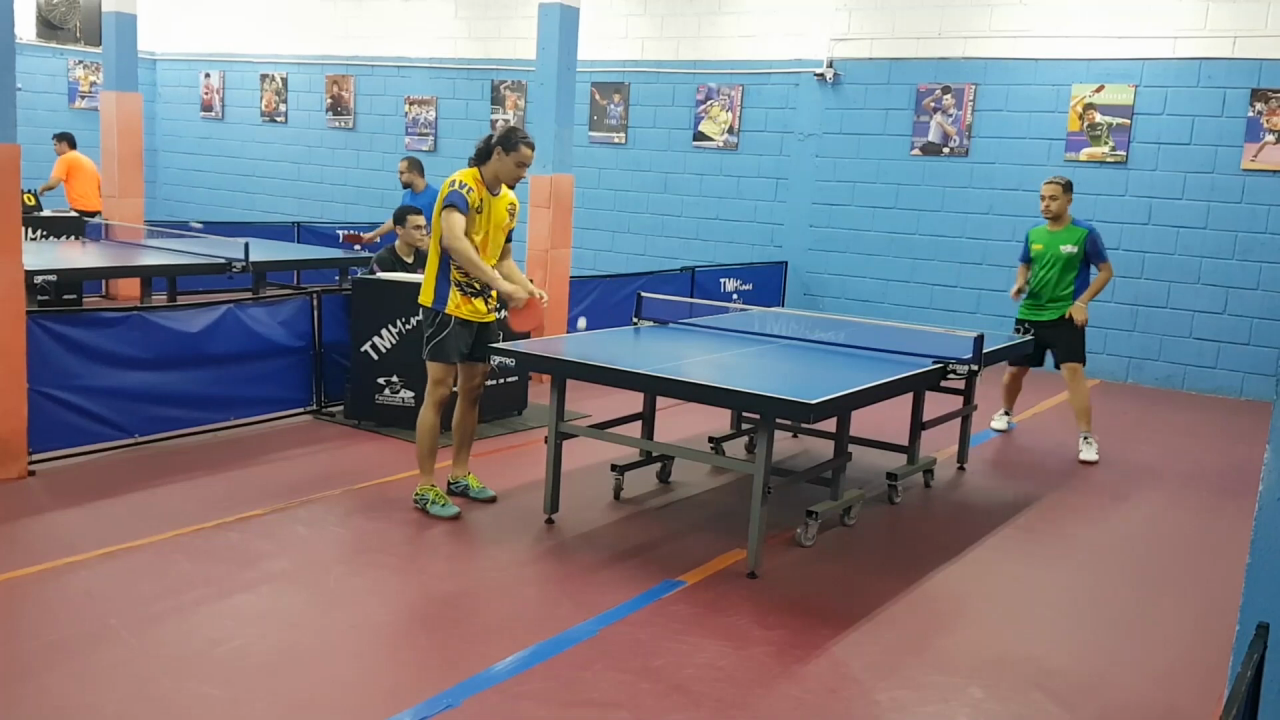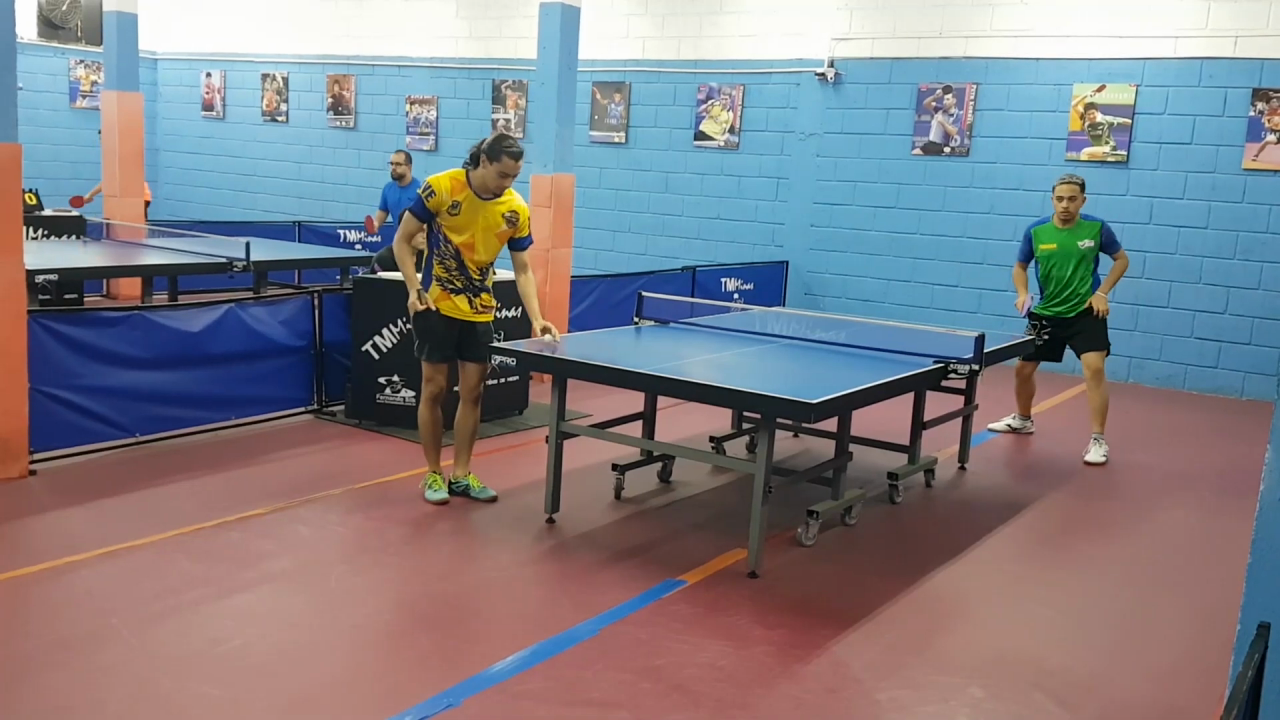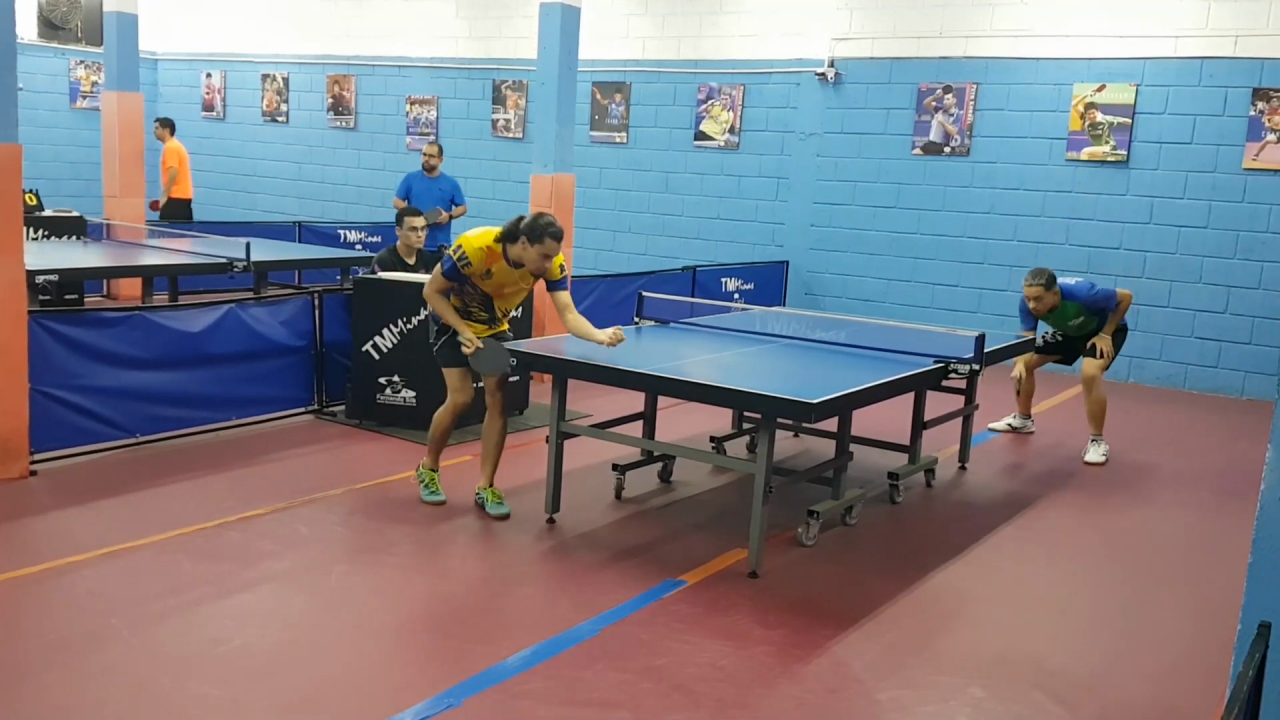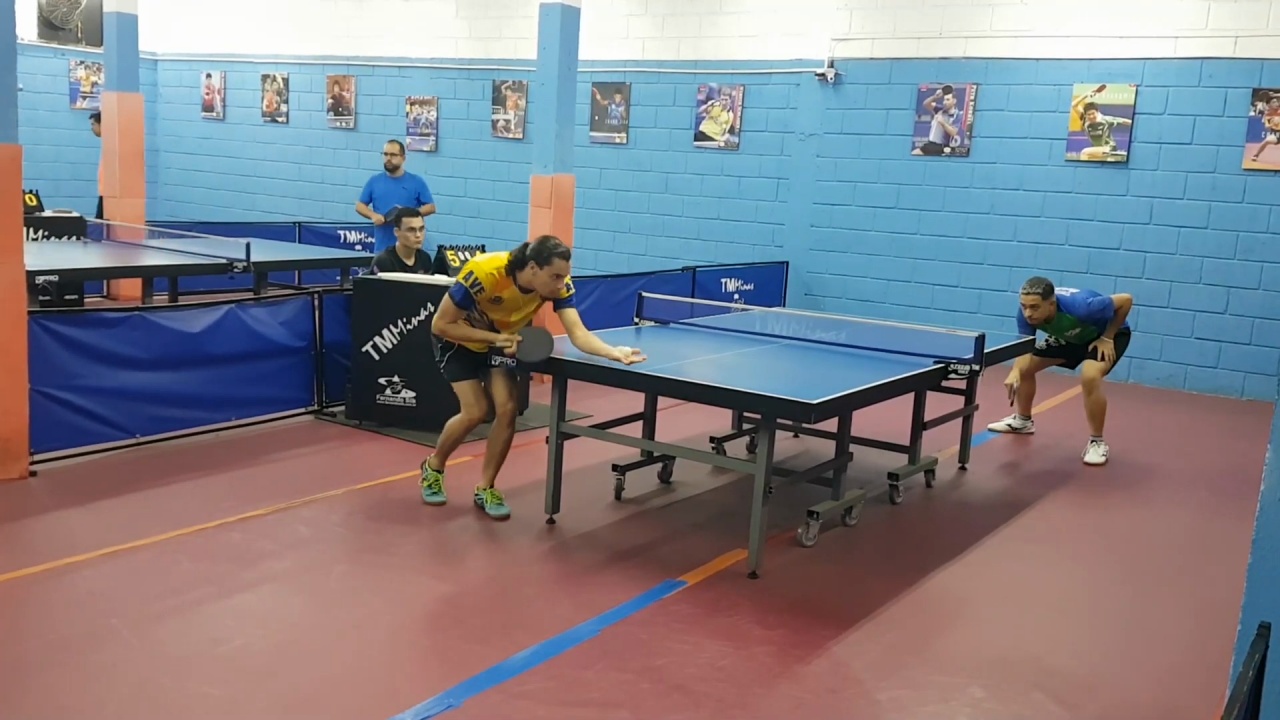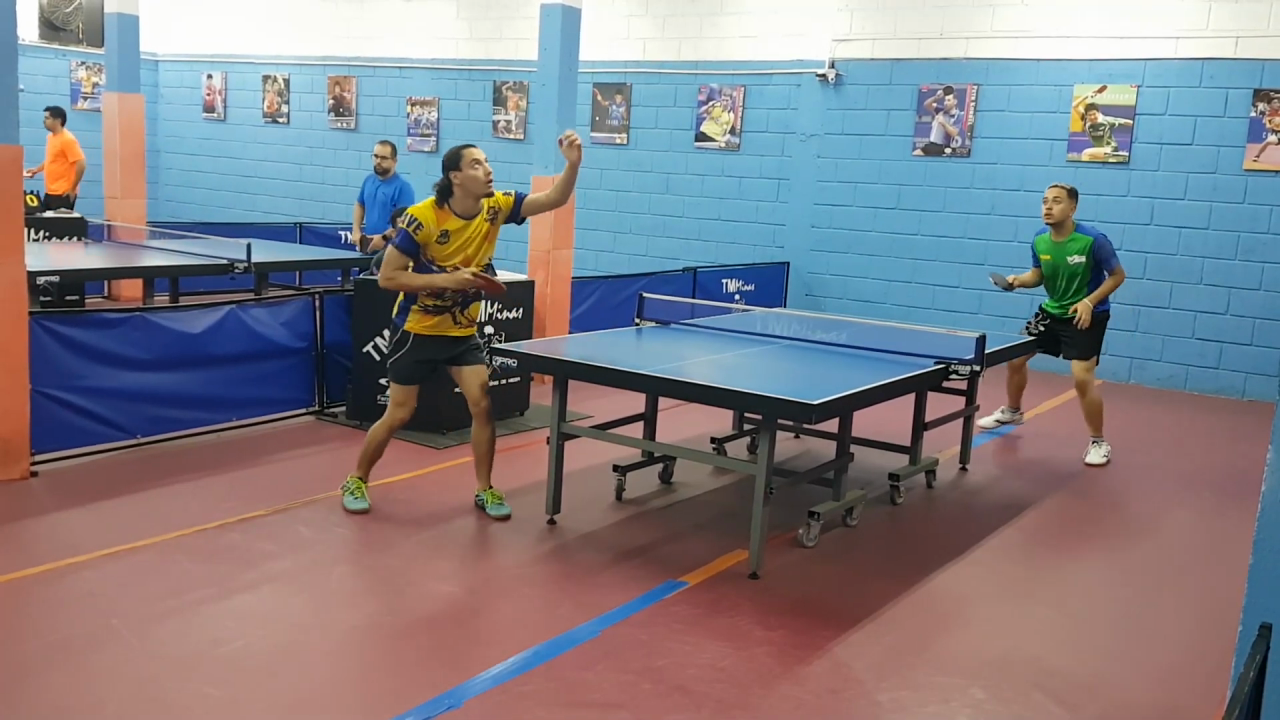
dt=1s
person 1, frame 1
left shoulder: (510, 202)
right shoulder: (461, 186)
right elbow: (452, 241)
left wrist: (525, 287)
right wrist: (499, 285)
left hip: (482, 311)
right hip: (447, 304)
left knee: (472, 391)
right knee: (439, 392)
left ankle: (459, 475)
right ankle: (425, 487)
person 1, frame 2
left shoulder: (516, 209)
right shoulder: (439, 187)
left elbow: (522, 270)
right elbow: (402, 241)
left wrist: (536, 318)
right wrist: (415, 288)
left hip: (479, 312)
right hip: (437, 308)
left knee: (472, 393)
right knee: (434, 390)
left ankle: (461, 475)
right ankle: (433, 474)
person 1, frame 3
left shoulder: (551, 262)
right shoulder: (474, 247)
left elbow: (568, 315)
right elbow: (431, 291)
left wrist: (600, 336)
right wrist: (463, 331)
left hip: (494, 327)
right hip: (453, 322)
left knee: (497, 399)
right knee: (460, 398)
left ankle: (486, 486)
right ankle: (428, 468)
person 1, frame 4
left shoulder: (557, 283)
right shoulder: (483, 273)
left elbow: (577, 332)
right elbow: (440, 326)
left wrist: (613, 352)
right wrist: (496, 338)
left hip: (499, 342)
right hip: (456, 340)
left knee: (507, 409)
right knee: (475, 412)
left ankle: (485, 488)
right ankle: (432, 468)
person 1, frame 5
left shoulder: (496, 207)
right shoulder: (421, 218)
left elbow: (556, 199)
right elbow: (387, 278)
left wrist: (572, 162)
right wrist: (446, 279)
left hip: (463, 331)
right hip: (416, 331)
left knee: (482, 407)
right knee: (399, 414)
left ankle: (485, 490)
right ankle: (356, 480)
person 2, frame 1
left shoulder: (1085, 234)
right shoulder: (1033, 234)
left elbow: (1105, 271)
left wrist: (1082, 303)
right wrist: (1018, 286)
left hip: (1066, 317)
right hip: (1030, 315)
left knee: (1073, 371)
right knee: (1015, 370)
left ankle: (1087, 438)
right ankle: (1006, 412)
person 2, frame 2
left shoulder: (1097, 227)
right shoulder: (1035, 231)
left elbow: (1122, 259)
right elbow: (1020, 267)
left wrist: (1103, 292)
right wrist: (1022, 294)
left hip: (1085, 312)
right hip: (1045, 314)
left knee: (1094, 369)
right knee: (1023, 368)
left ankle: (1098, 440)
right ankle: (1022, 420)
person 2, frame 3
left shoulder: (1083, 295)
right shoulder: (1028, 305)
left elbow: (1126, 297)
left wrist: (1106, 334)
right wrist: (1020, 365)
left hip: (1106, 330)
right hip: (1069, 332)
left knee: (1090, 373)
right knee: (1024, 365)
left ankle: (1097, 441)
right ankle: (1023, 420)
person 2, frame 4
left shoulder: (1079, 308)
right shoulder: (1026, 314)
left elbow: (1126, 300)
left wrist: (1107, 338)
right wrist: (1015, 372)
left hip: (1109, 333)
right hip: (1070, 336)
left knee: (1090, 376)
right knee: (1025, 368)
left ankle: (1097, 442)
right ankle: (1023, 421)
person 2, frame 5
left shoulder: (1094, 240)
right shoulder: (1040, 240)
left elbow: (1118, 275)
left wrist: (1089, 301)
right wrist: (1019, 280)
left hip: (1086, 316)
right hip: (1051, 313)
left knee: (1082, 379)
right knee: (1015, 359)
left ankle: (1098, 442)
right ankle: (1011, 412)
